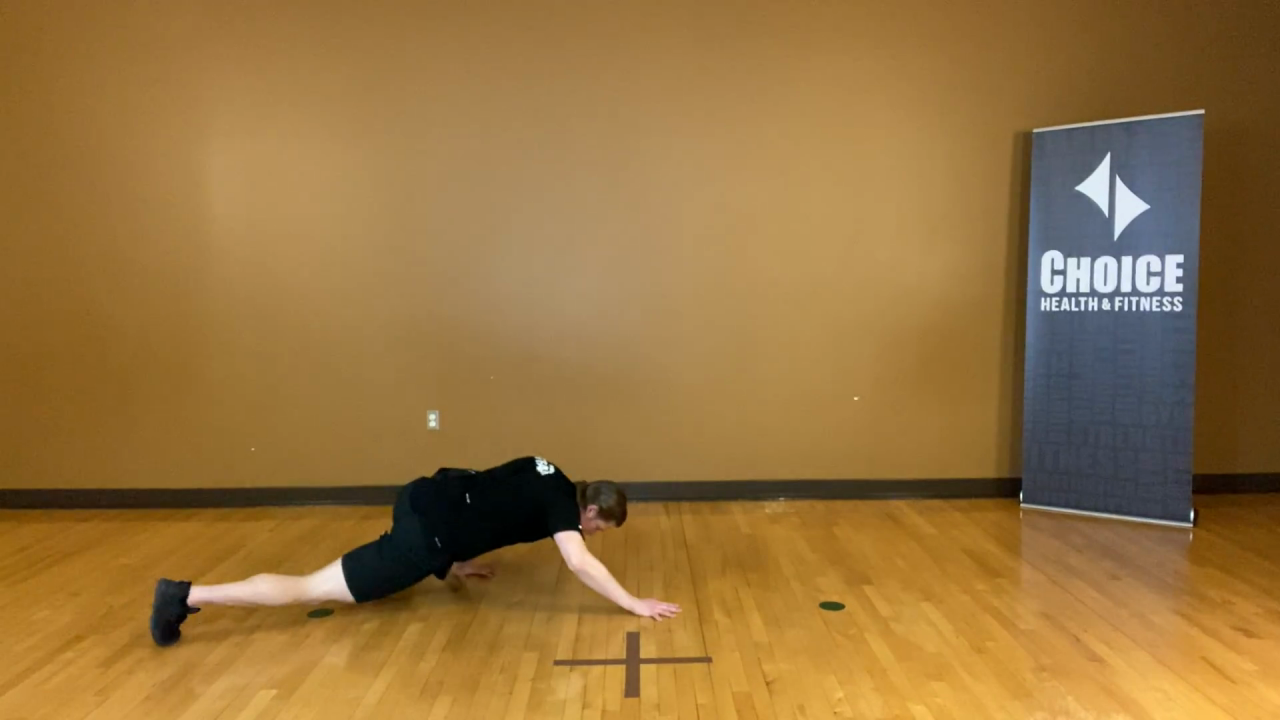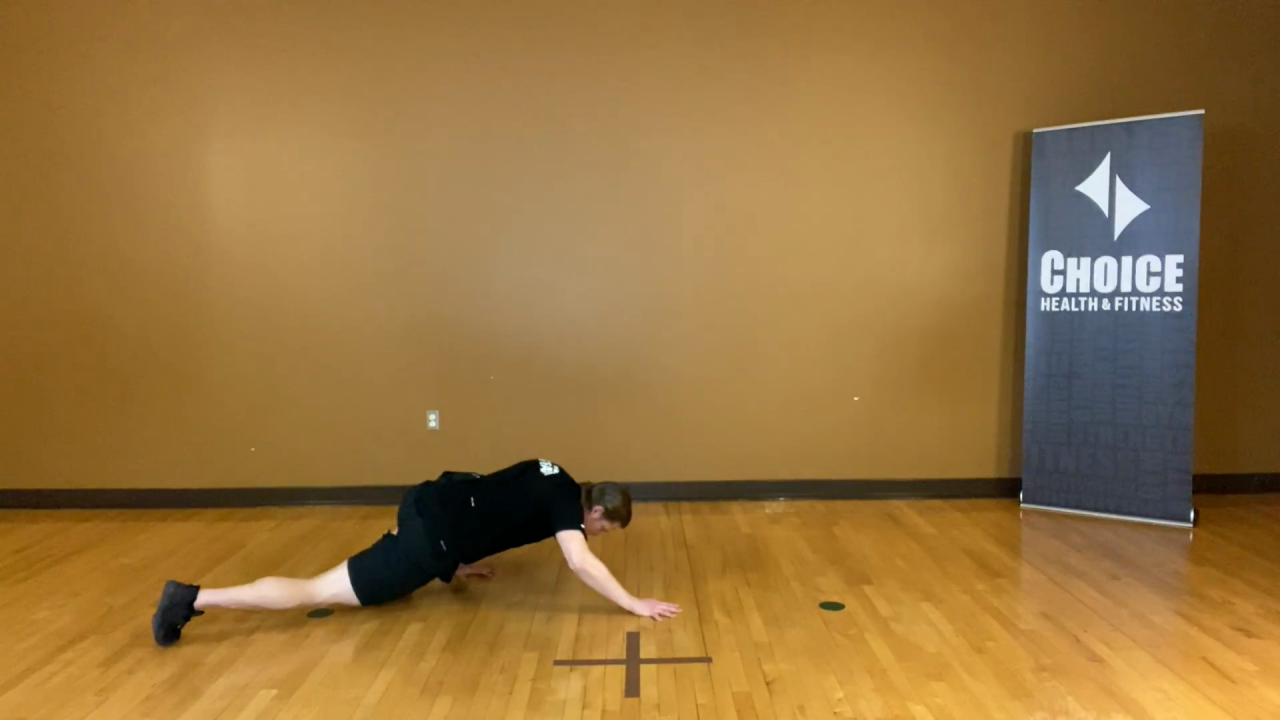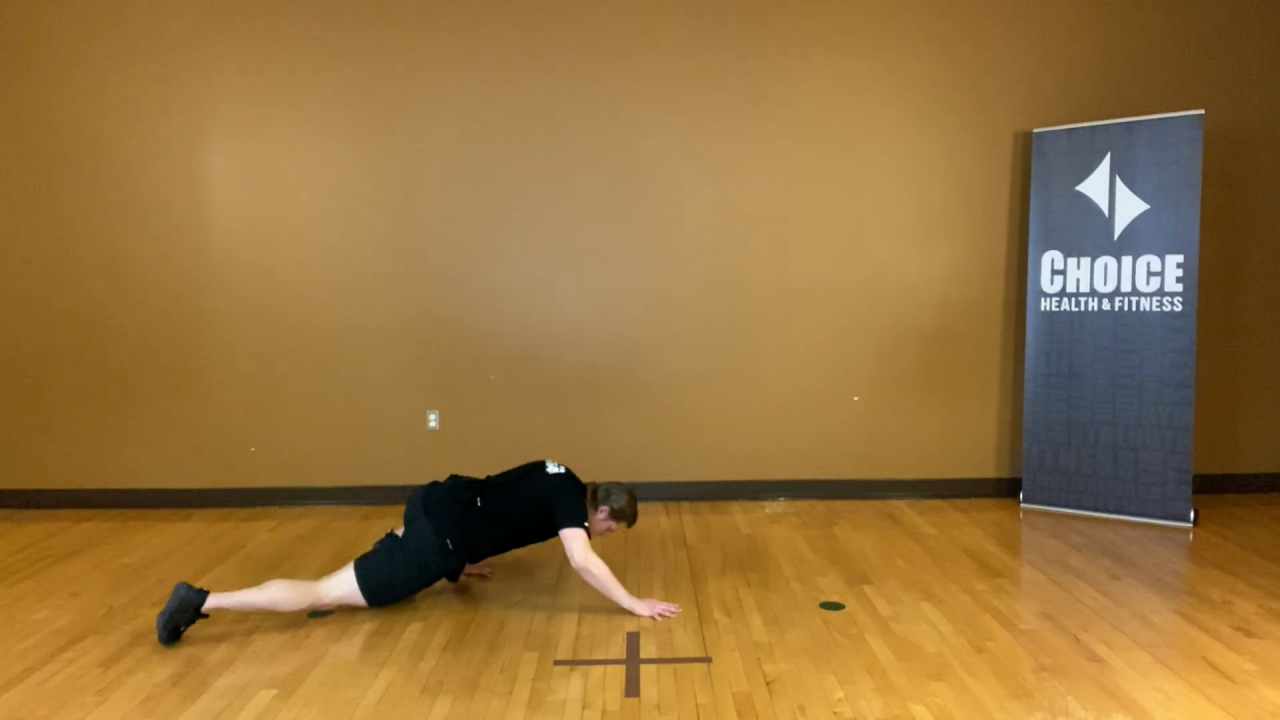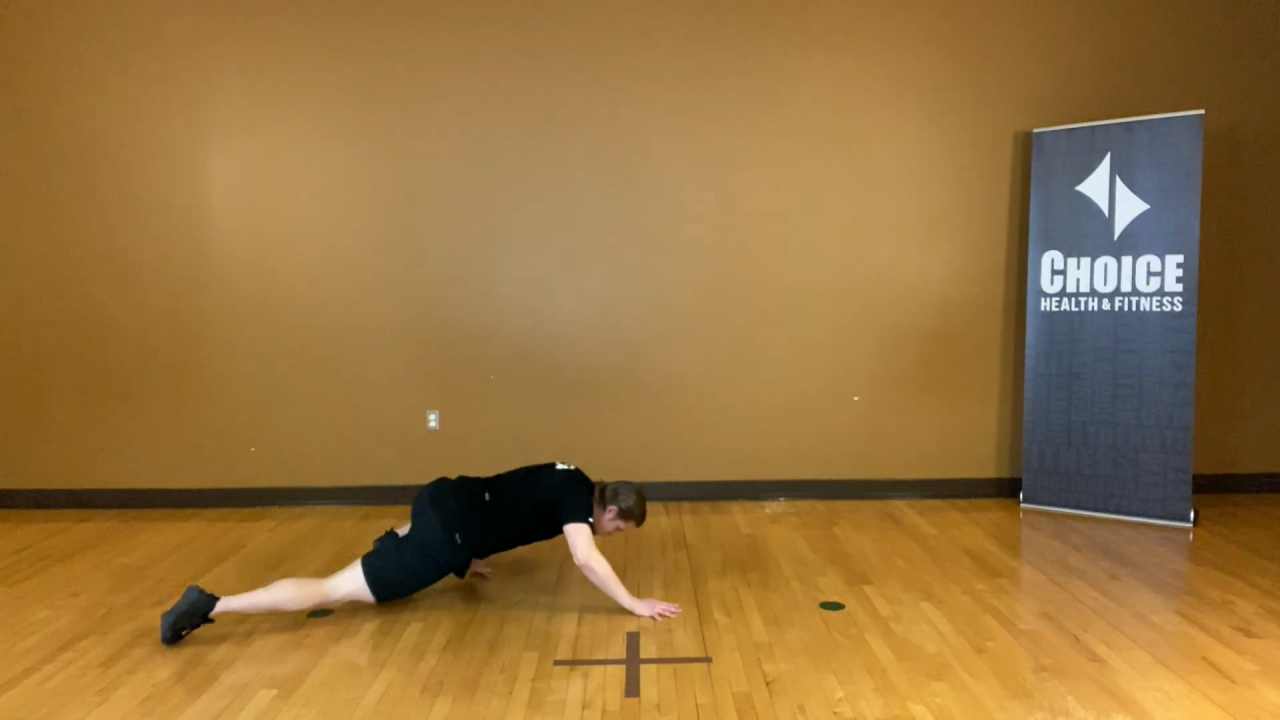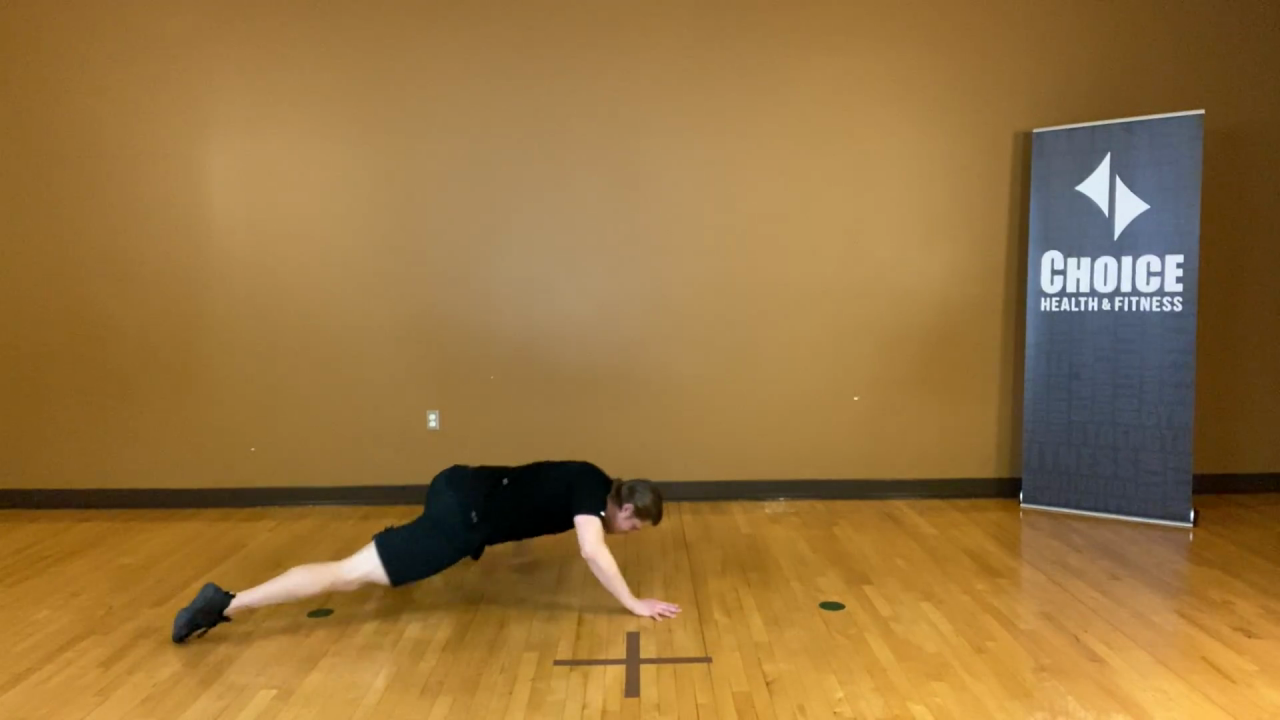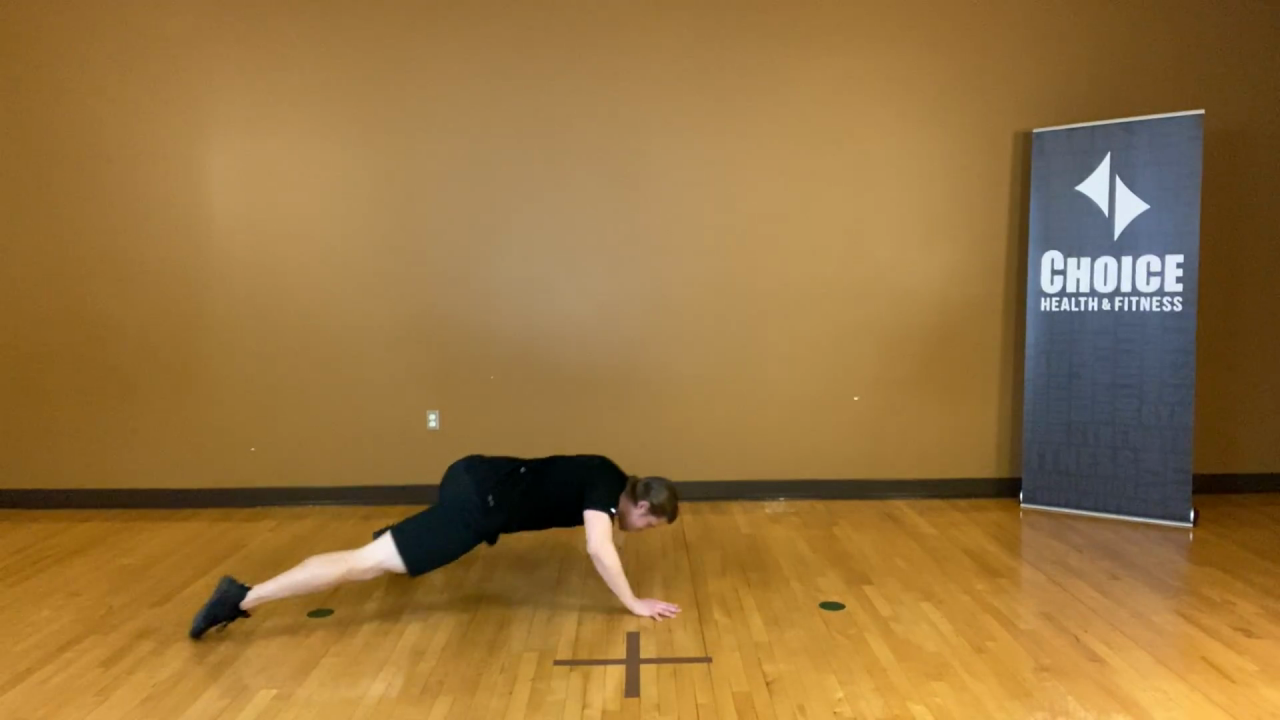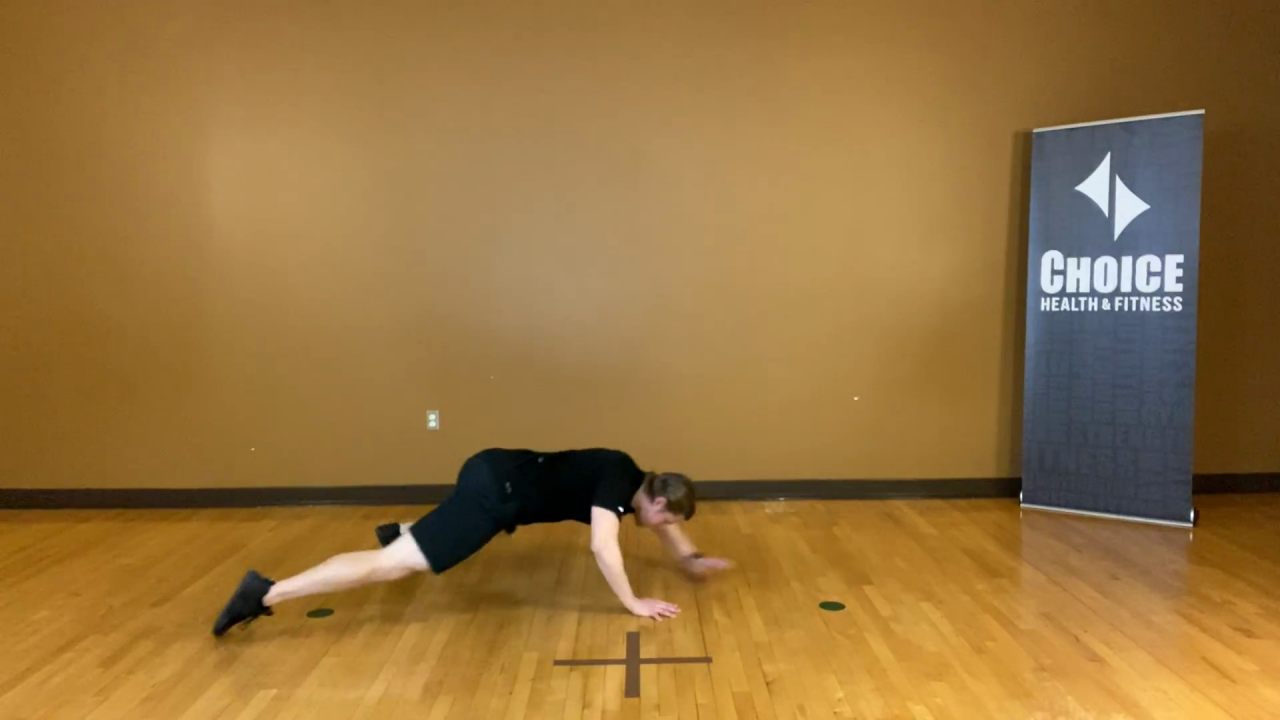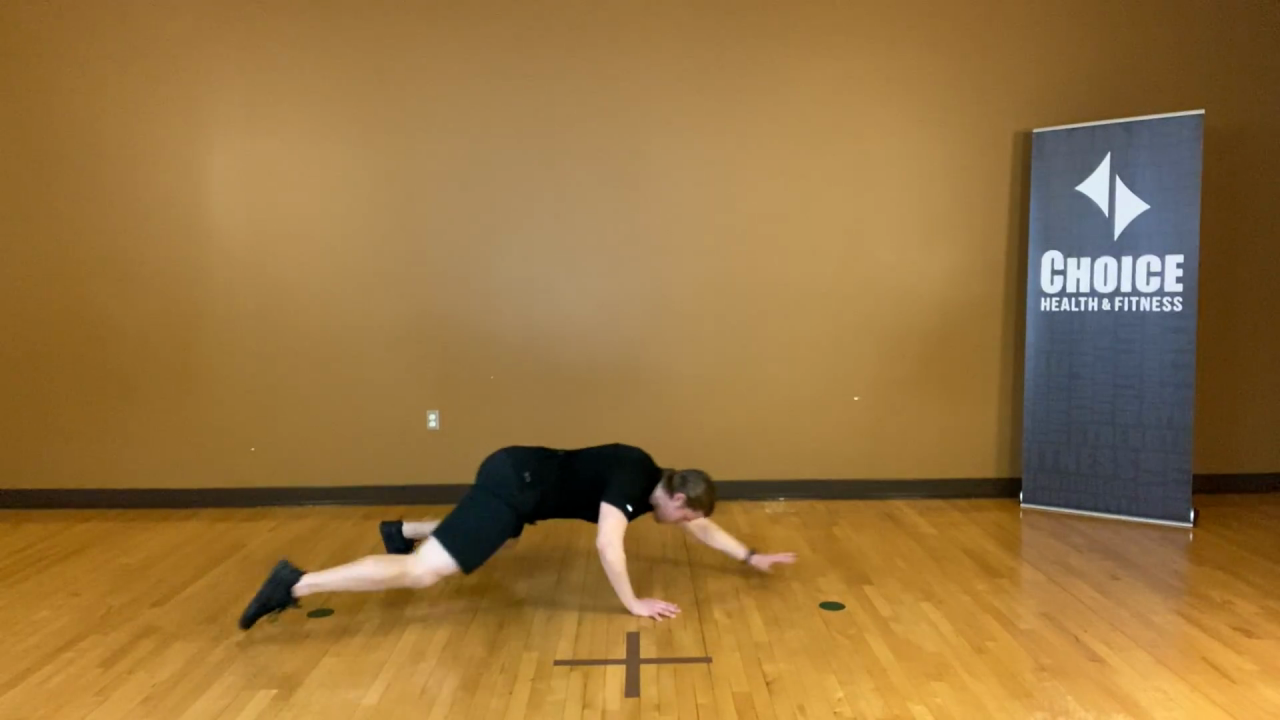
dt=0.1s
person 1, frame 1
left shoulder: (544, 472)
right shoulder: (561, 501)
right elbow: (579, 563)
left wrist: (460, 559)
right wrist: (633, 603)
left hip: (422, 495)
right hip: (425, 540)
right knee: (313, 589)
left ankle: (390, 542)
right ankle: (186, 596)
person 1, frame 2
left shoulder: (548, 475)
right shoulder: (565, 500)
right elbow: (580, 562)
left wrist: (464, 560)
right wrist: (634, 603)
left hip: (427, 498)
right hip: (430, 545)
right knee: (318, 591)
left ankle: (392, 543)
right ankle: (192, 598)
person 1, frame 3
left shoulder: (556, 476)
right shoulder: (572, 500)
right elbow: (582, 562)
left wrist: (463, 562)
right wrist: (632, 603)
left hip: (435, 498)
right hip: (436, 542)
right knee: (326, 594)
left ankle: (395, 540)
right ankle: (203, 601)
person 1, frame 4
left shoulder: (566, 478)
right shoulder: (578, 496)
right elbow: (585, 559)
left wrist: (470, 556)
right wrist: (633, 603)
left hip: (442, 496)
right hip: (443, 539)
right knee: (332, 590)
left ankle: (395, 539)
right ankle: (212, 605)
person 1, frame 5
left shoulder: (589, 480)
right shoulder: (594, 489)
right elbow: (594, 552)
right wrist: (632, 602)
left hip: (459, 484)
right hip: (461, 513)
right knee: (350, 574)
left ankle: (390, 541)
right ankle: (227, 604)
person 1, frame 6
left shoulder: (605, 477)
right shoulder: (607, 483)
right elbow: (599, 548)
right wrist: (633, 602)
left hip: (475, 474)
right hip: (477, 501)
right knee: (364, 563)
left ankle: (393, 535)
right ankle: (243, 598)
person 1, frame 7
left shoulder: (632, 480)
right shoulder: (616, 477)
left elbow: (661, 522)
right elbow: (604, 546)
left wrist: (690, 557)
right wrist: (633, 602)
left hip: (492, 474)
right hip: (492, 491)
right knee: (389, 563)
left ankle: (408, 531)
right ankle: (265, 594)
person 1, frame 8
left shoulder: (654, 482)
right shoulder: (631, 479)
left elbow: (697, 523)
right elbow: (608, 544)
left wrist: (750, 557)
right wrist: (632, 602)
left hip: (518, 473)
right hip: (514, 482)
right knee: (421, 571)
left ankle: (402, 531)
right ankle: (296, 583)
